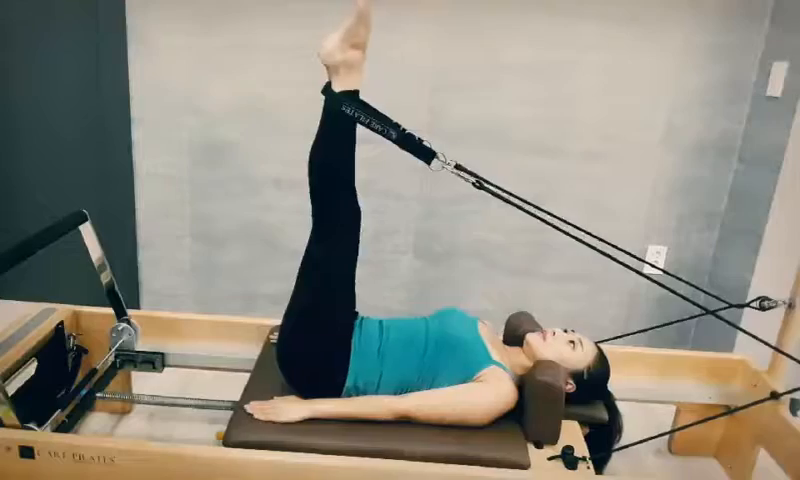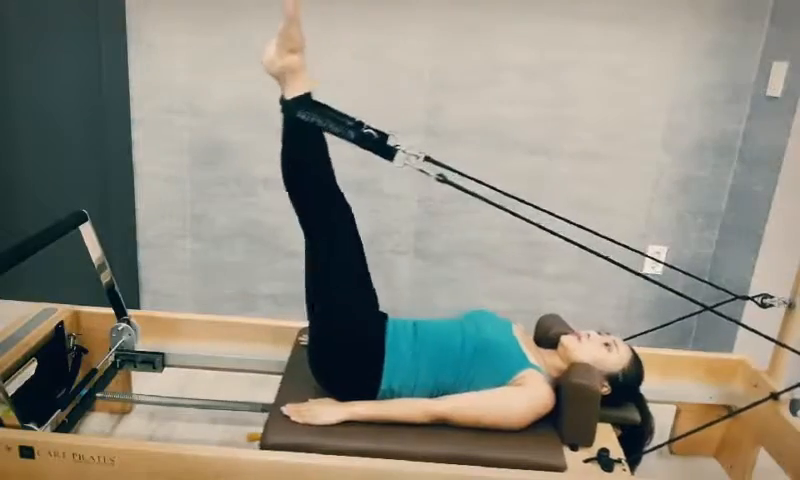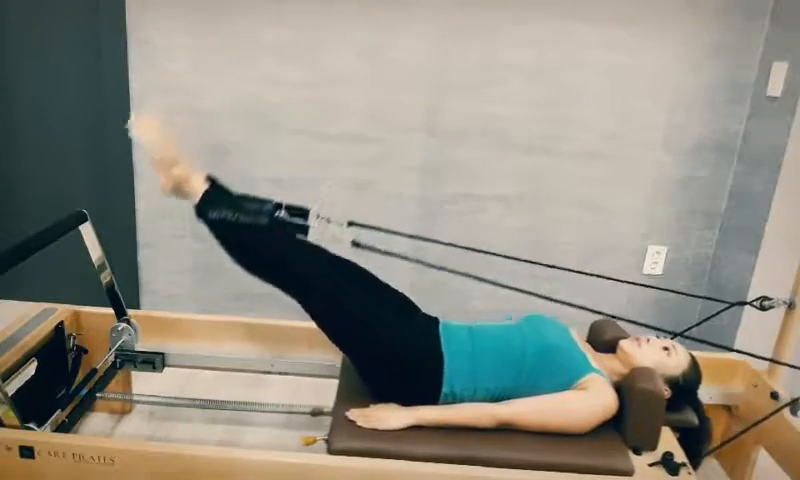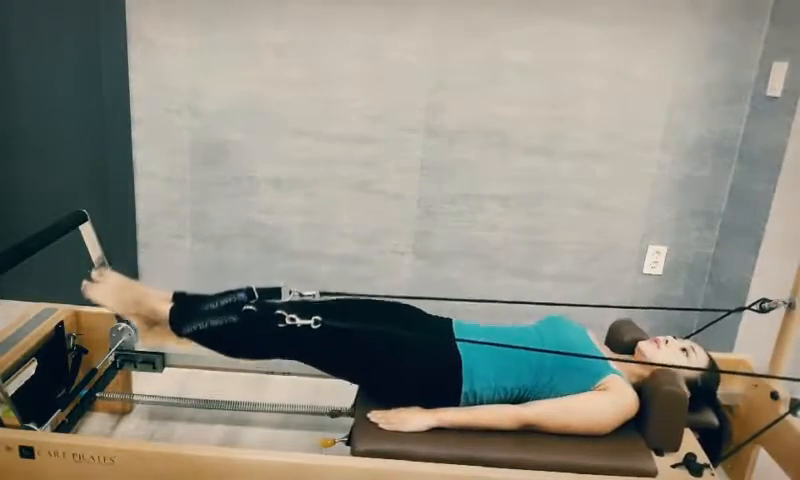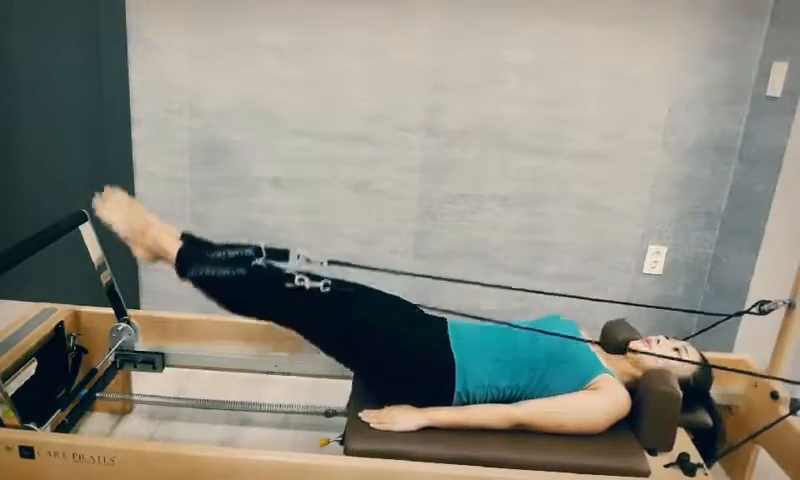
dt=0.7s
person 1, frame 1
left shoulder: (500, 392)
right shoulder: (489, 338)
left elbow: (401, 407)
left wrist: (308, 407)
left hip: (324, 365)
right hip: (345, 338)
left knee: (335, 225)
person 1, frame 2
left shoulder: (535, 395)
right shoulder: (523, 340)
left elbow: (436, 410)
left wrist: (343, 411)
left hip: (360, 366)
right hip: (377, 338)
left knee: (329, 224)
right knee: (329, 218)
person 1, frame 3
left shoulder: (601, 400)
right shoulder: (580, 349)
left elbow: (500, 414)
left wrist: (408, 415)
left hip: (422, 376)
right hip: (431, 337)
left knee: (305, 272)
right knee: (308, 261)
left ankle: (194, 187)
right ankle: (196, 184)
person 1, frame 4
left shoulder: (619, 402)
right shoulder: (595, 348)
left elbow: (522, 414)
left wrist: (430, 416)
left hip: (444, 375)
right hip: (443, 336)
left knee: (293, 332)
right knee: (286, 306)
left ankle: (162, 311)
right ankle: (164, 304)
person 1, frame 5
left shoulder: (612, 401)
right shoulder: (590, 350)
left elbow: (513, 413)
left wrist: (423, 416)
left hip: (437, 375)
right hip: (439, 336)
left knee: (298, 299)
right knee: (297, 284)
left ankle: (171, 251)
right ankle: (172, 244)
